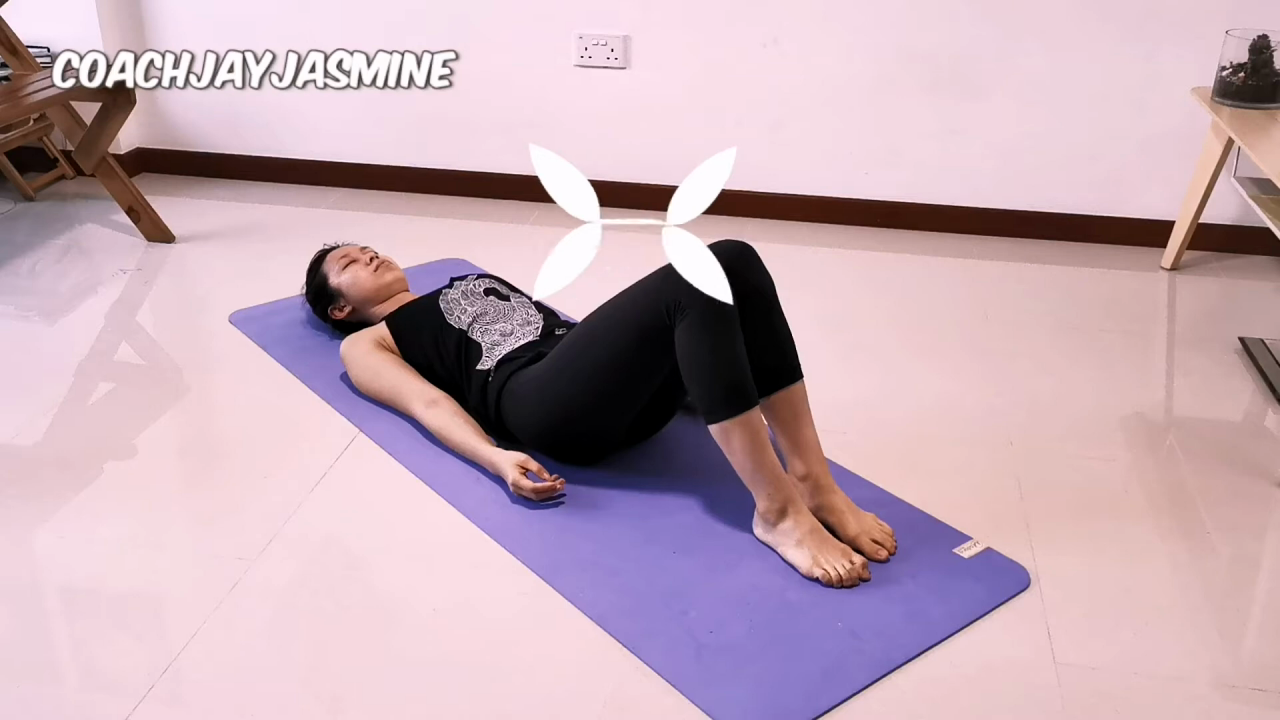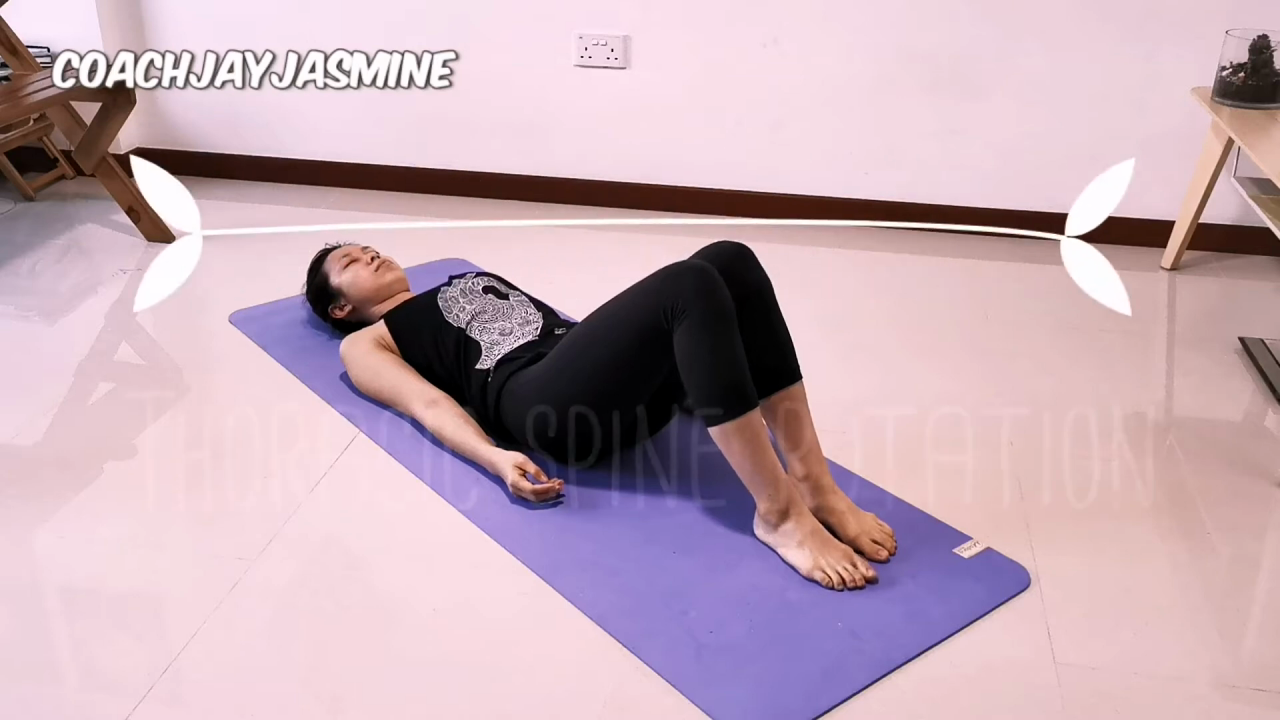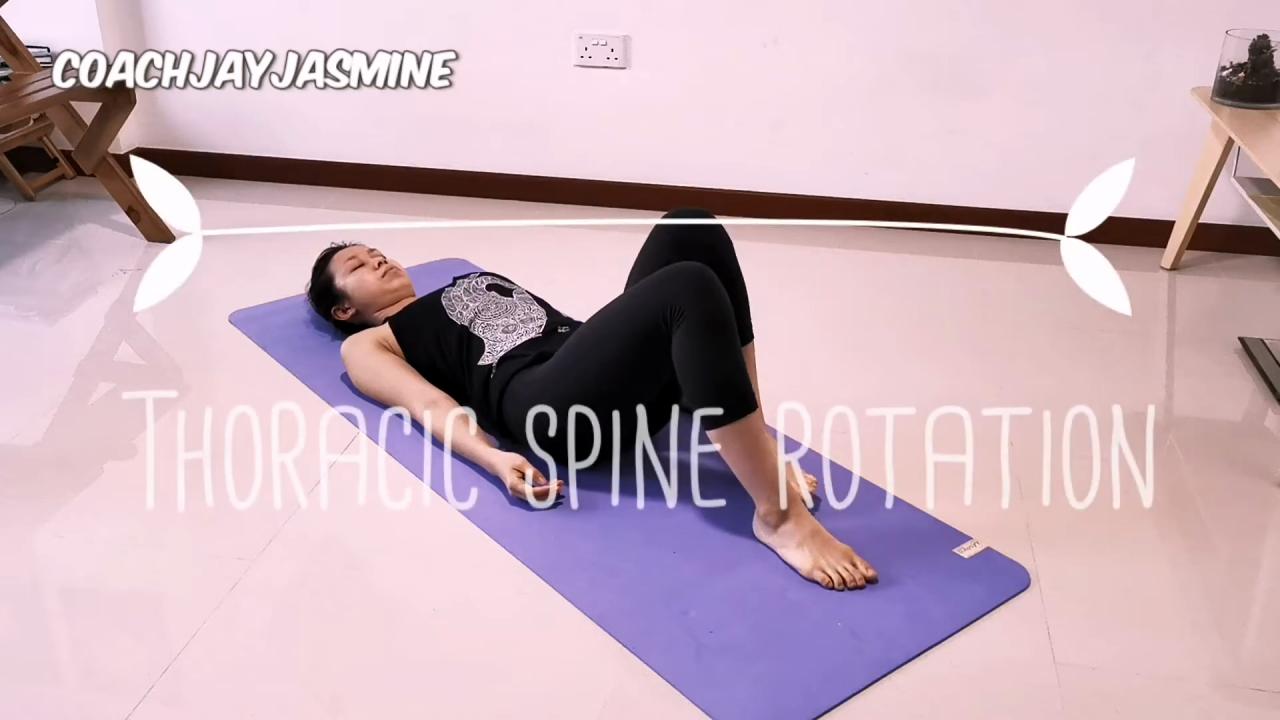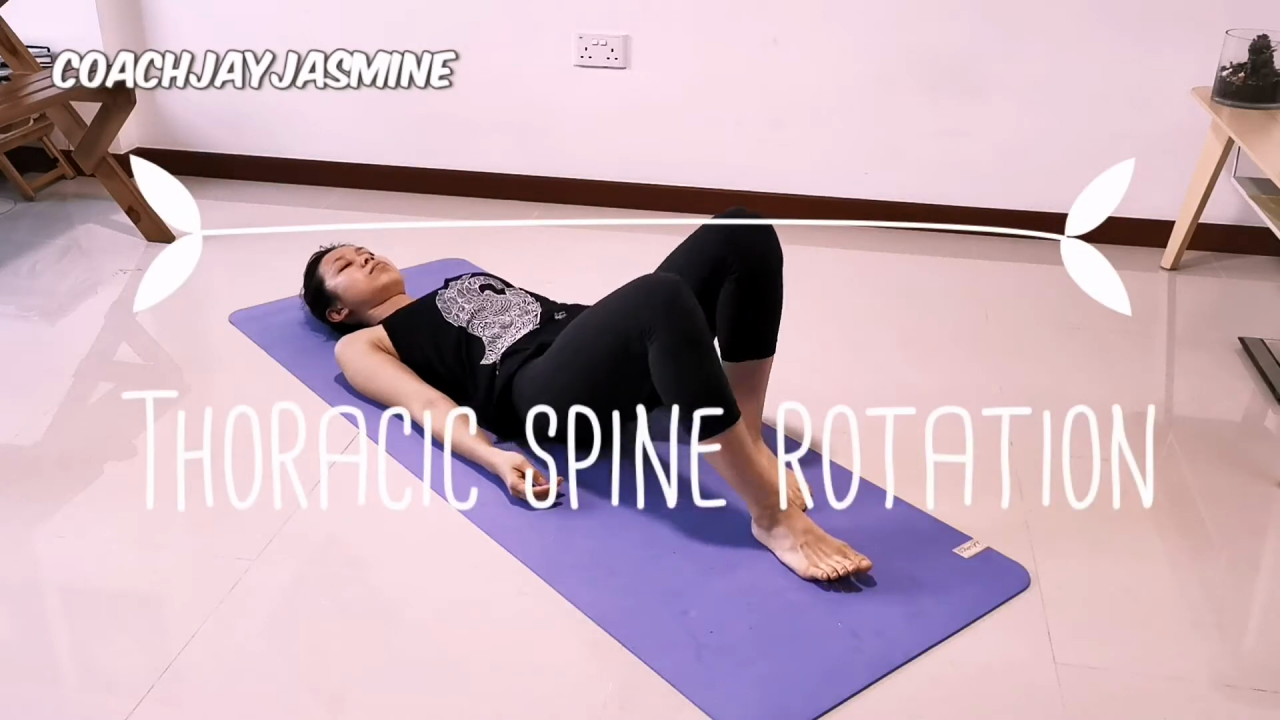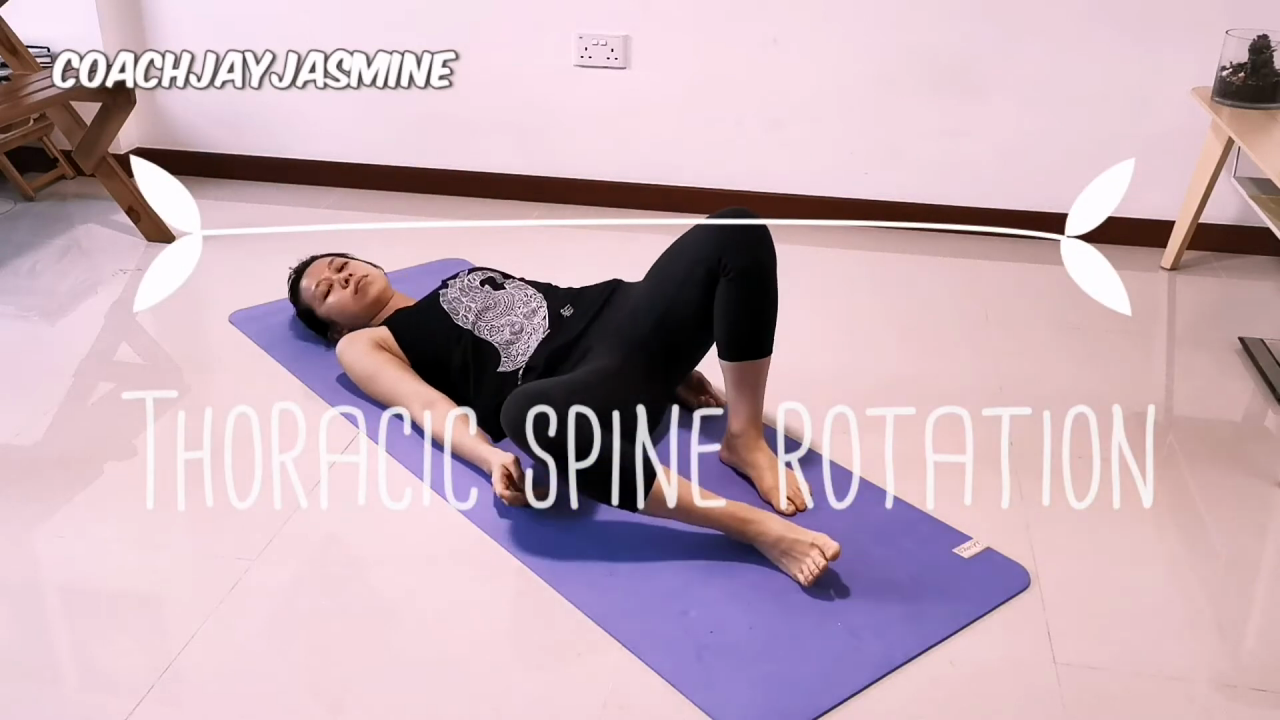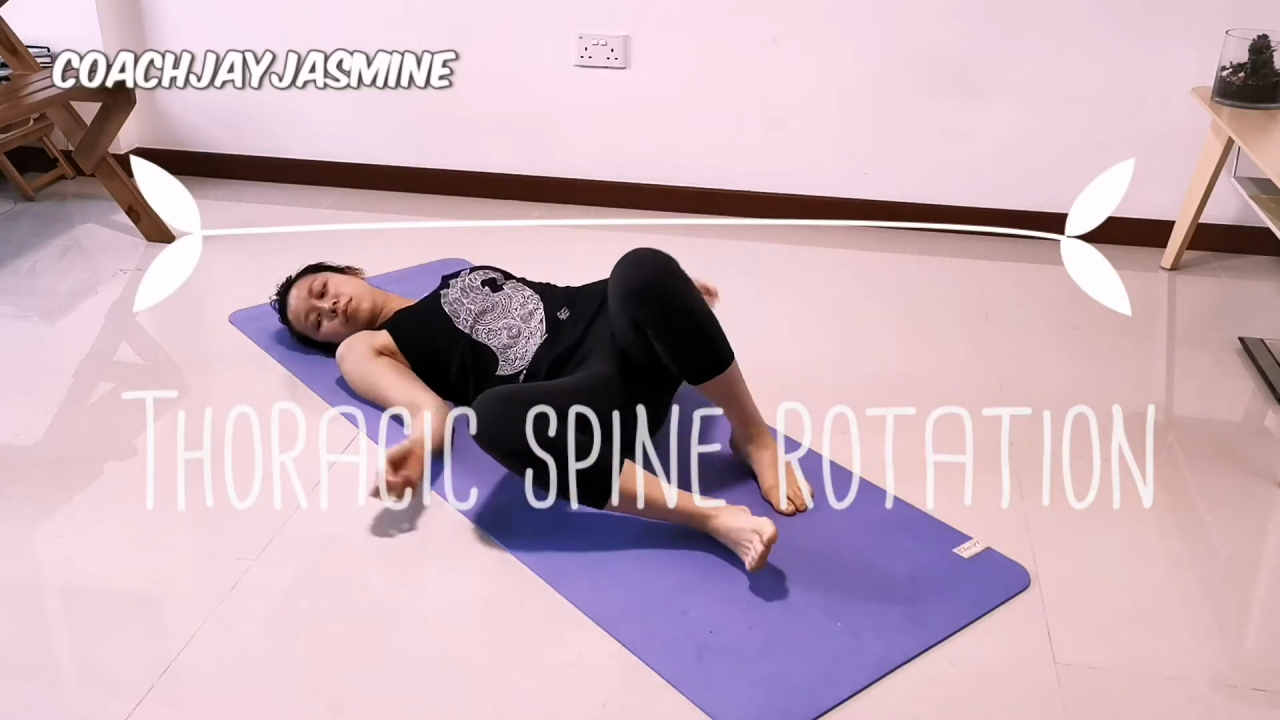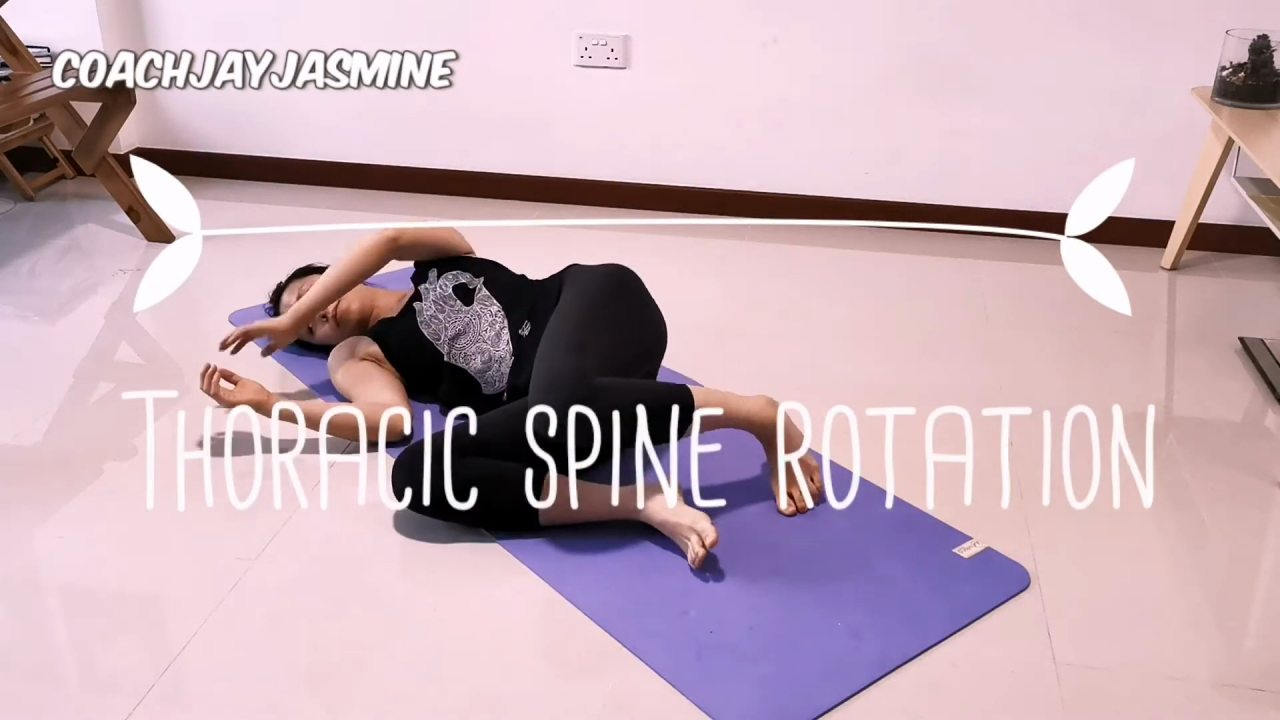
dt=0.5s
person 1, frame 1
left shoulder: (471, 280)
right shoulder: (366, 345)
right elbow: (429, 403)
right wrist: (498, 459)
left hip: (616, 388)
right hip: (545, 403)
left knee: (731, 260)
right knee: (691, 282)
left ankle: (813, 483)
right ankle: (779, 513)
person 1, frame 2
left shoulder: (470, 281)
right shoulder: (366, 344)
right elbow: (428, 403)
right wrist: (495, 456)
left hip: (615, 386)
right hip: (544, 400)
left knee: (730, 262)
right knee: (690, 285)
left ankle: (812, 483)
right ankle: (780, 514)
person 1, frame 3
left shoulder: (472, 283)
right shoulder: (367, 347)
right elbow: (429, 404)
right wrist: (495, 458)
left hip: (621, 377)
right hip: (547, 399)
left knee: (692, 233)
right knee: (689, 289)
left ankle: (759, 449)
right ankle: (779, 515)
person 1, frame 4
left shoulder: (461, 284)
right shoulder: (361, 347)
right elbow: (428, 407)
left wrist: (670, 363)
right wrist: (497, 460)
left hip: (602, 338)
right hip: (549, 384)
left knee: (744, 236)
right knee: (665, 298)
left ankle: (745, 441)
right ankle: (775, 519)
person 1, frame 5
left shoulder: (463, 278)
right shoulder: (363, 345)
right elbow: (428, 408)
left wrist: (670, 365)
right wrist: (491, 460)
right hip: (579, 383)
left knee: (736, 235)
right knee: (525, 413)
left ankle: (744, 440)
right ankle: (754, 525)
person 1, frame 6
left shoulder: (458, 279)
right shoulder: (361, 349)
right elbow: (428, 406)
left wrist: (668, 292)
right wrist: (419, 452)
left hip: (625, 334)
right hip: (587, 398)
left knee: (643, 268)
right knee: (491, 422)
left ankle: (752, 434)
right ankle: (709, 516)
person 1, frame 7
left shoulder: (433, 261)
right shoulder: (355, 354)
left elbow: (386, 240)
right elbow: (389, 418)
left wrist: (284, 317)
right wrist: (266, 402)
right hip: (547, 406)
left knee: (564, 395)
right knee: (414, 470)
left ankle: (760, 416)
right ankle: (645, 505)
